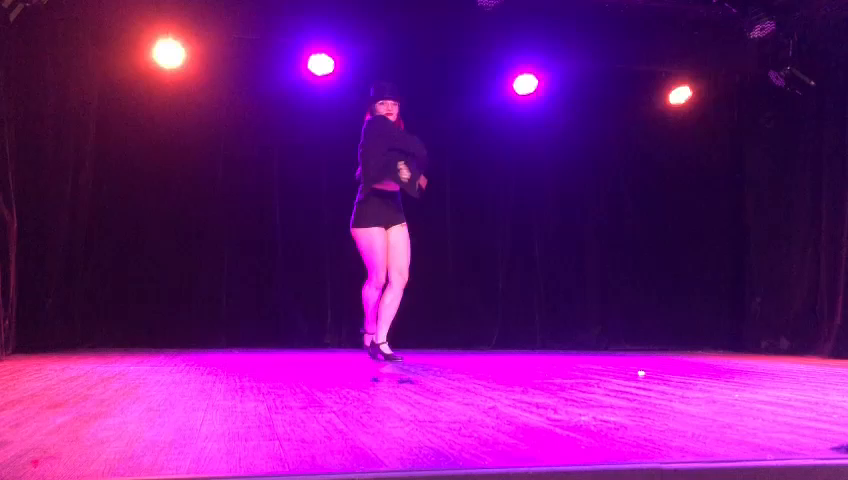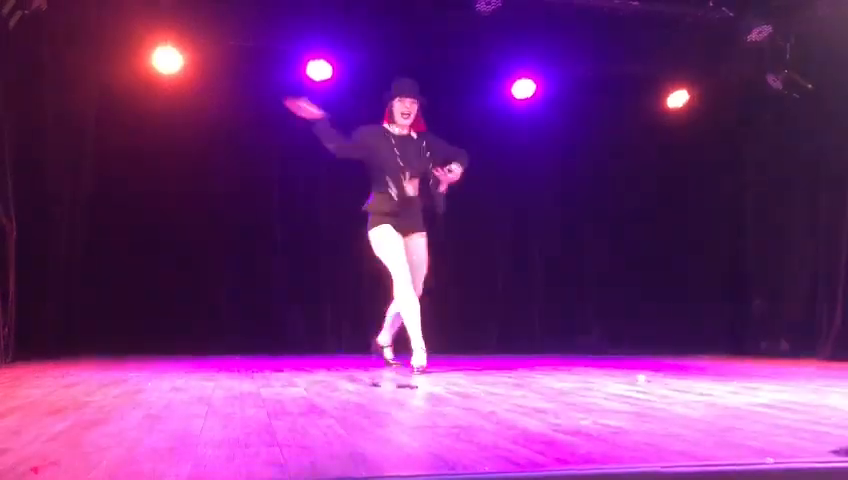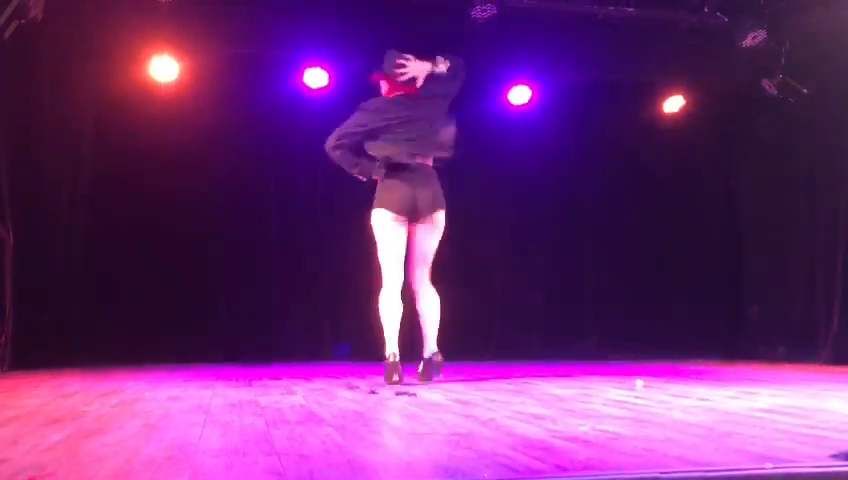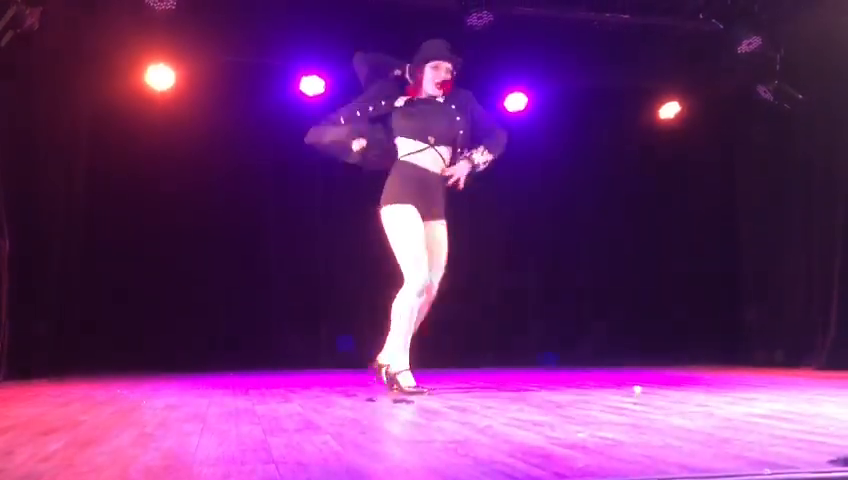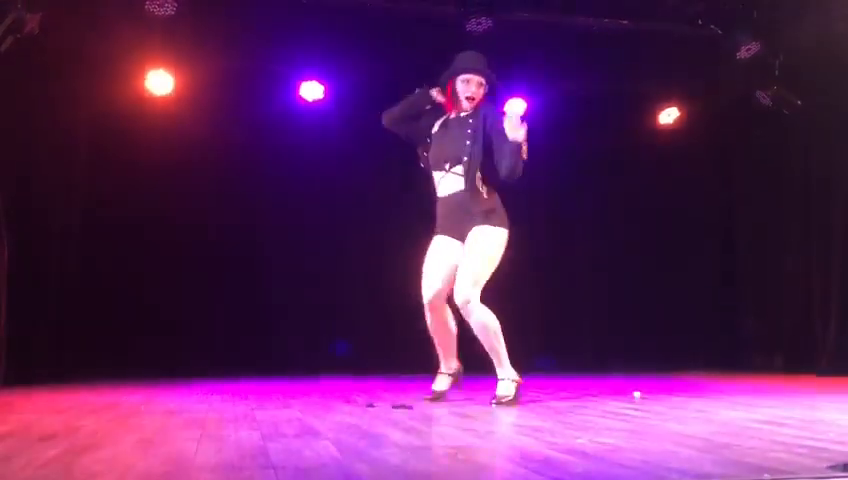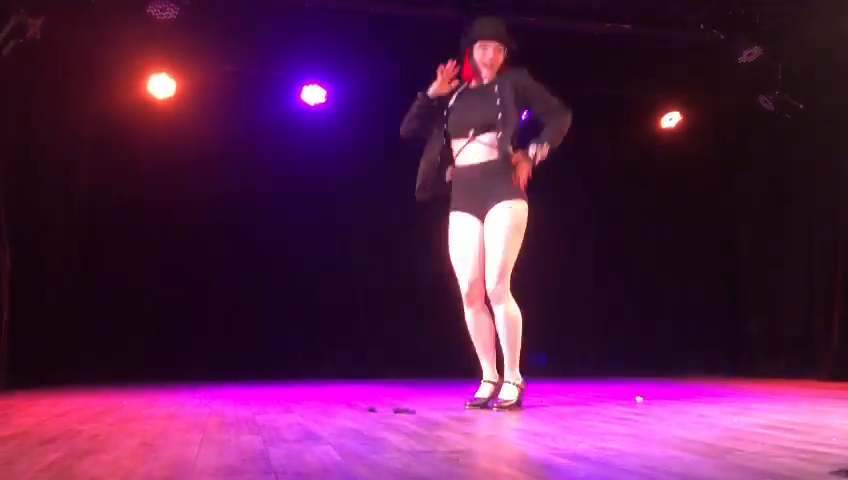
dt=0.4s
person 1, frame 1
left shoulder: (393, 137)
right shoulder: (375, 127)
right elbow: (417, 150)
left wrist: (411, 173)
right wrist: (416, 174)
left hip: (393, 212)
right hip: (370, 213)
left knee: (399, 278)
right knee: (377, 277)
left ankle: (380, 340)
right ankle: (369, 333)
person 1, frame 2
left shoulder: (423, 140)
right shoulder: (373, 134)
left elbow: (458, 157)
right elbow: (339, 144)
left wrist: (453, 170)
right wrist: (319, 118)
left hip: (413, 220)
right hip: (384, 219)
left knee: (413, 290)
right knee: (402, 279)
left ankle: (383, 339)
right ankle: (418, 351)
person 1, frame 3
left shoulder: (374, 108)
right shoulder: (428, 99)
left elbow: (335, 144)
right elbow: (455, 72)
left wrist: (369, 170)
right wrist: (431, 69)
left hip: (391, 195)
right hip: (430, 193)
left knee: (391, 281)
right knee: (421, 280)
left ankle: (392, 355)
right ankle: (432, 352)
person 1, frame 4
left shoulder: (460, 104)
right shoulder: (397, 98)
left elbow: (496, 138)
right elbow: (363, 62)
left wrist: (471, 161)
right wrist: (402, 74)
left hip: (434, 201)
right hip: (402, 194)
left knee: (429, 289)
right knee: (417, 280)
left ankle: (385, 357)
right ankle: (397, 365)
person 1, frame 5
left shoulder: (489, 120)
right shoulder: (436, 122)
left elbow: (506, 171)
right elbow: (390, 120)
left wrist: (516, 143)
right wrist: (429, 97)
left hip: (484, 221)
right hip: (449, 227)
left knee: (466, 297)
right knee: (431, 295)
left ankle: (507, 375)
right ankle: (448, 368)
person 1, frame 6
left shoulder: (514, 83)
right shoulder: (451, 96)
left elbow: (560, 116)
right elbow: (409, 131)
left wrist: (535, 153)
right wrist: (432, 97)
left hip: (502, 192)
right hip: (463, 199)
left knee: (496, 286)
right knee: (469, 291)
left ankle: (512, 379)
right ankle: (489, 377)
